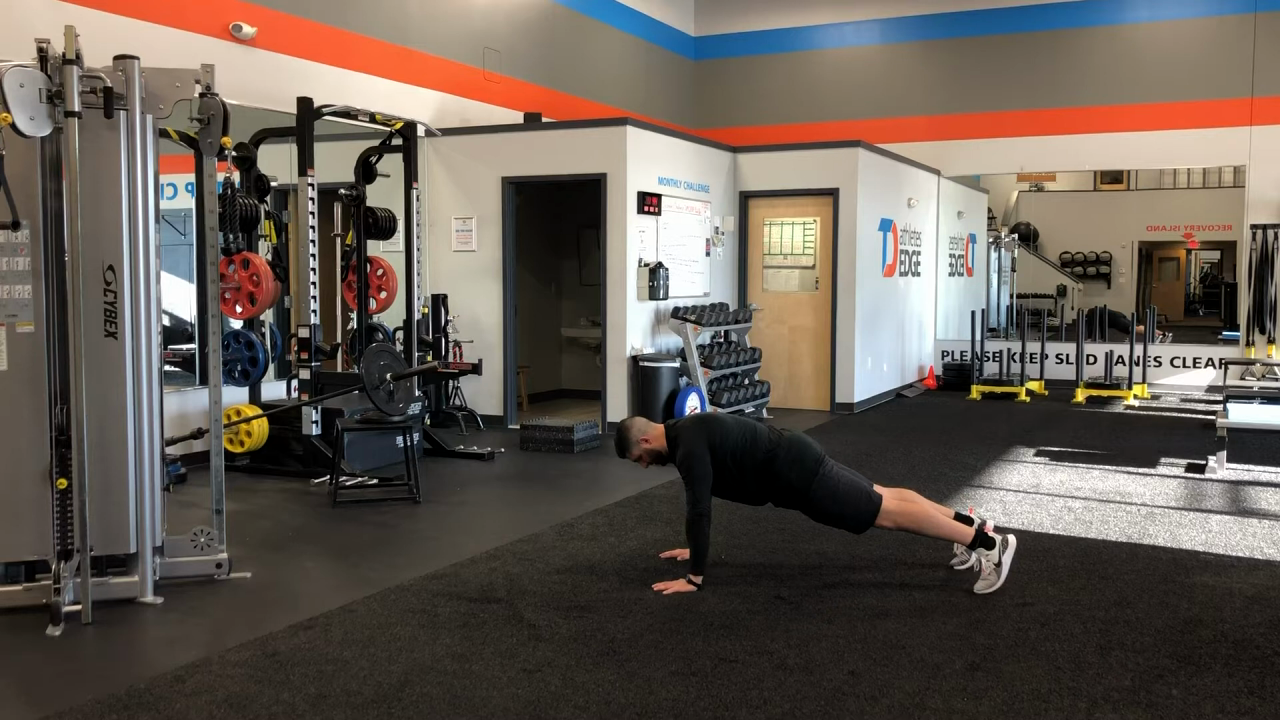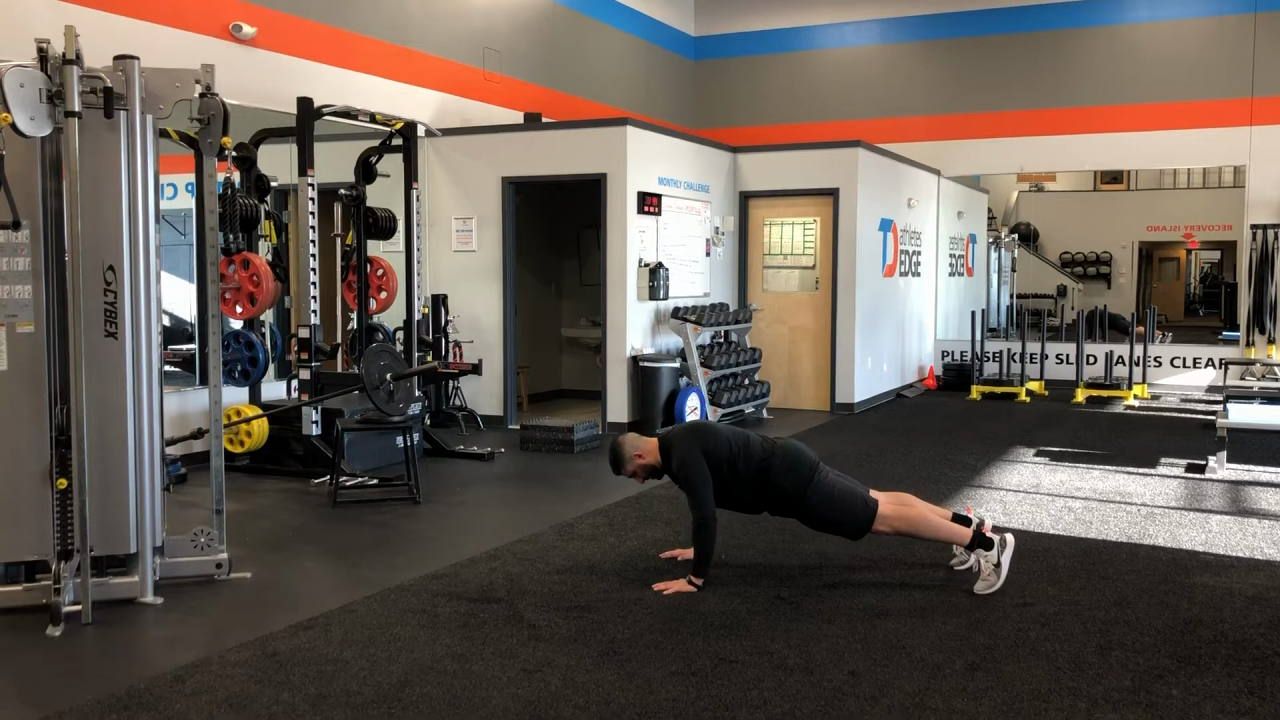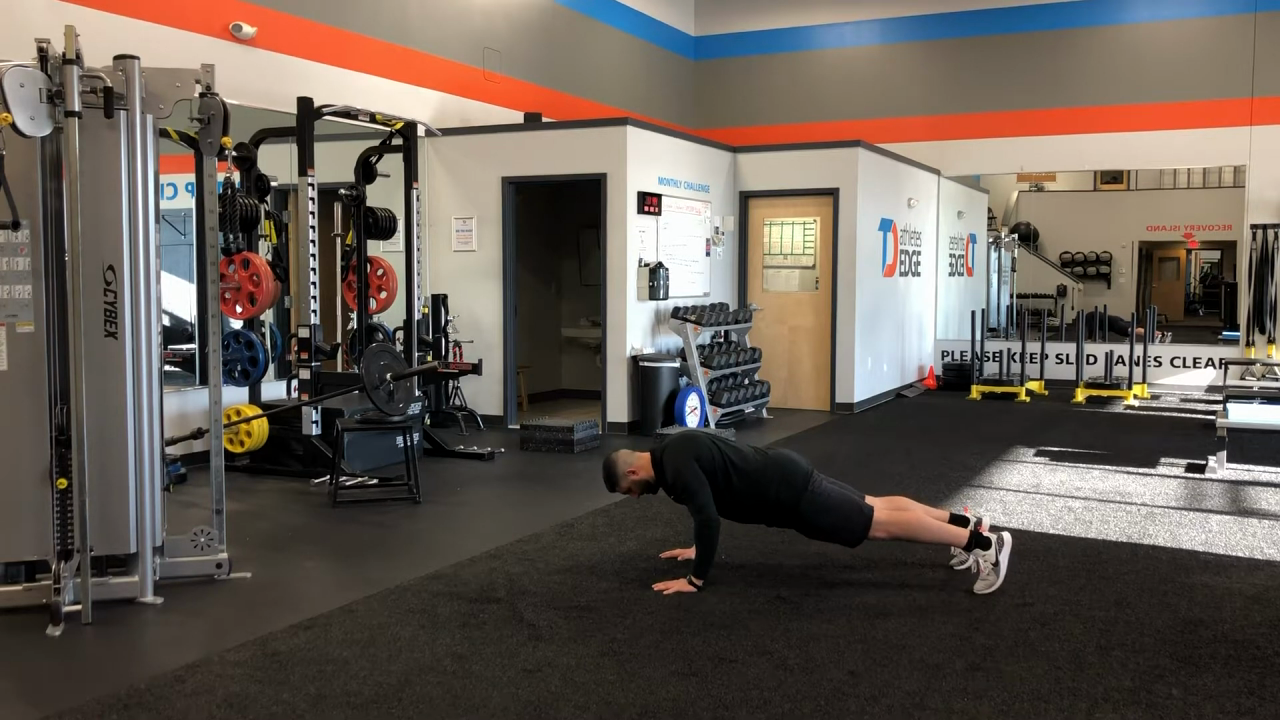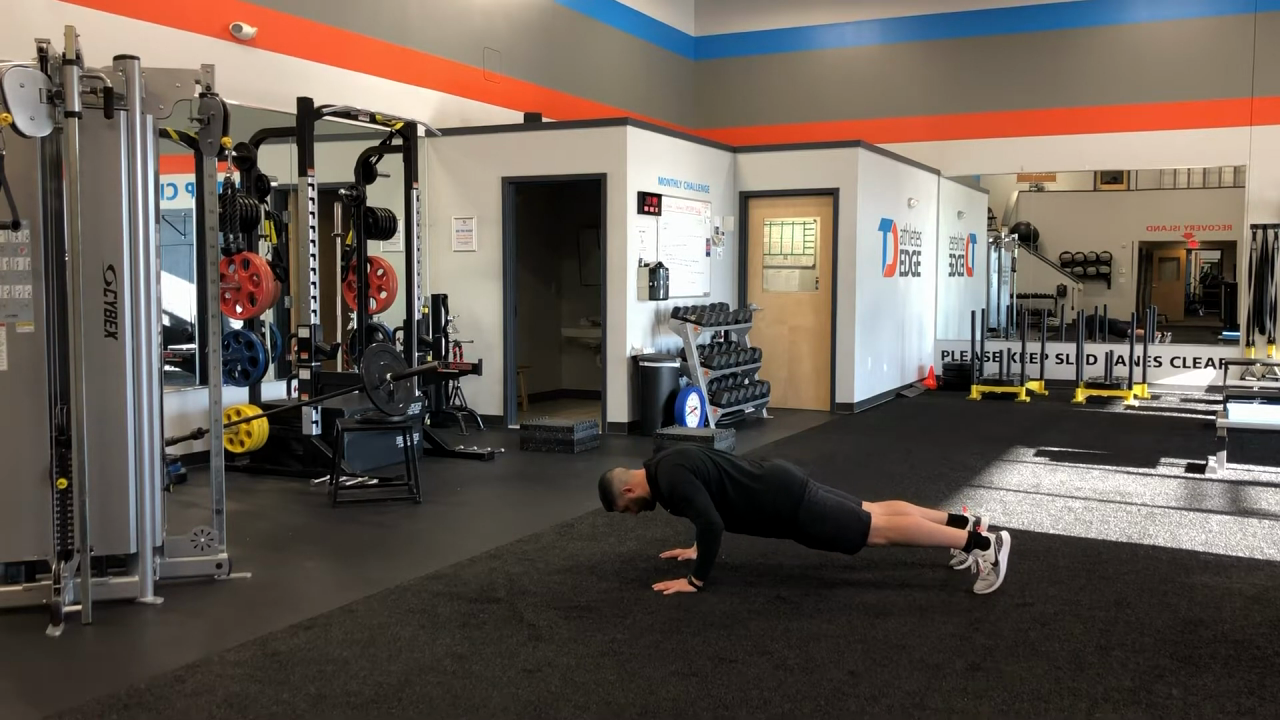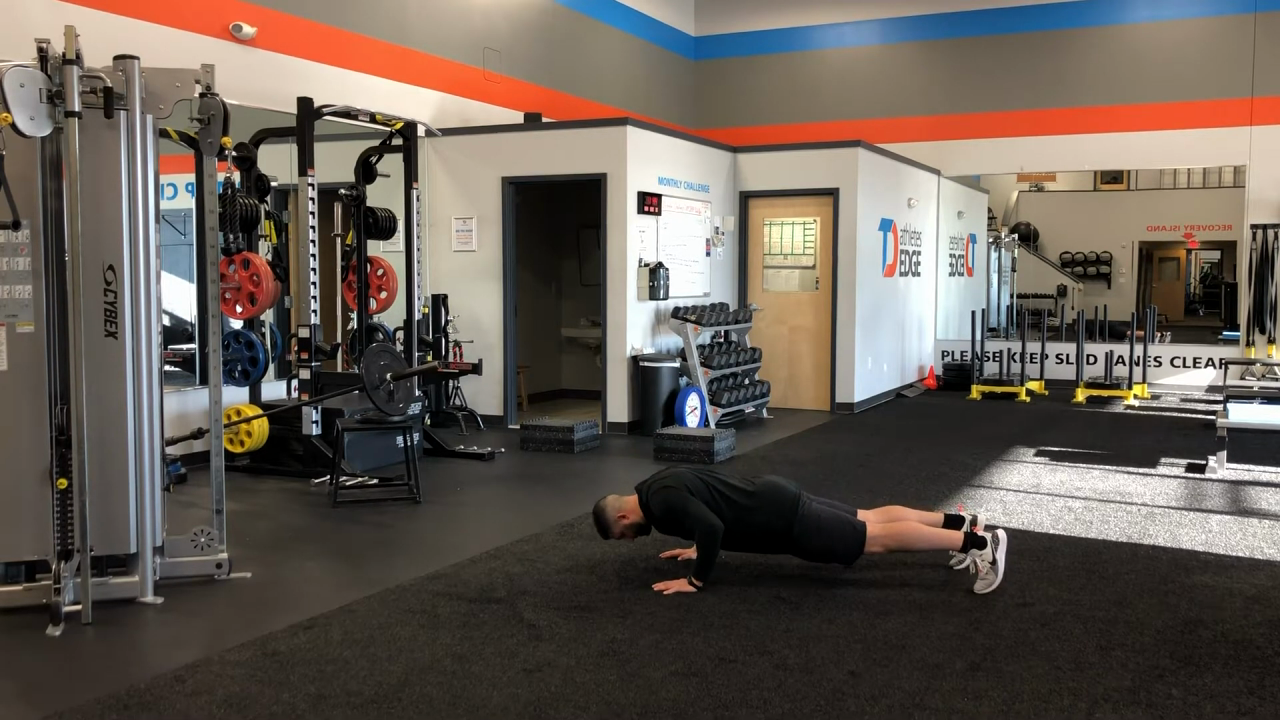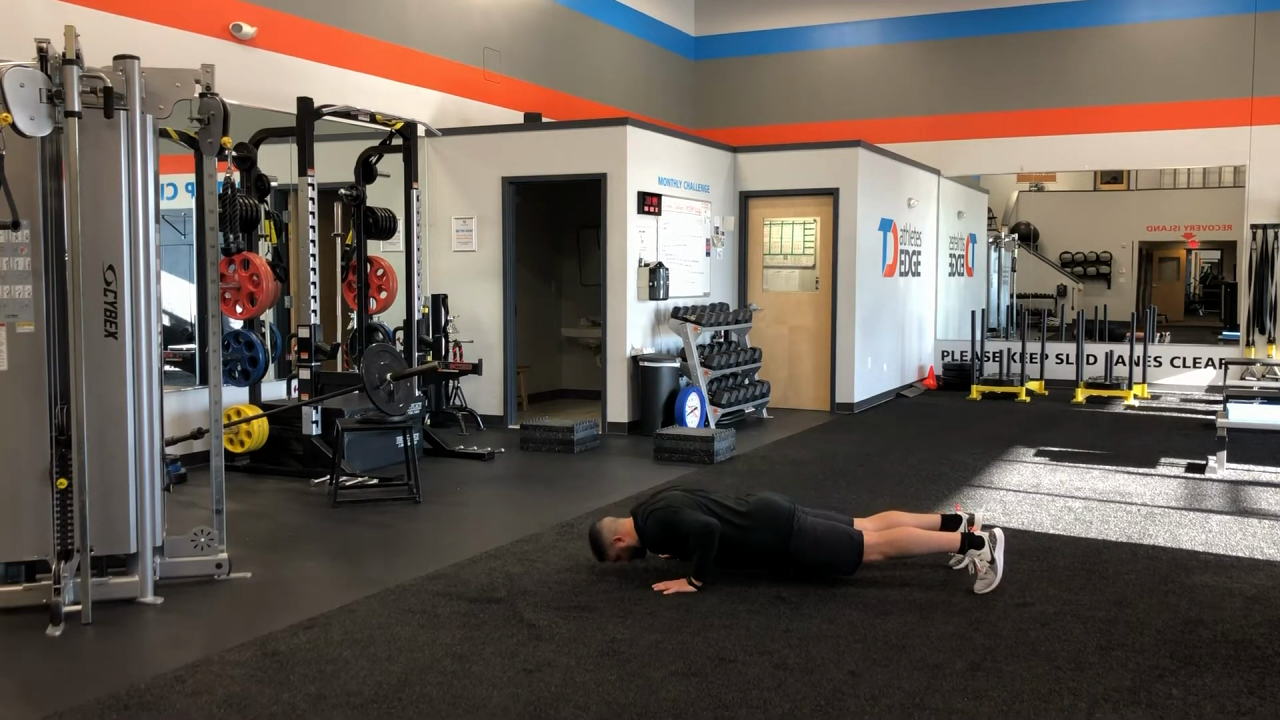
dt=0.7s
person 1, frame 1
left shoulder: (688, 446)
right shoulder: (687, 433)
left elbow: (699, 509)
right elbow: (701, 505)
left wrist: (694, 577)
right wrist: (695, 548)
left hip: (796, 473)
right hip: (794, 462)
left knee: (886, 513)
right knee: (882, 496)
left ankle: (989, 544)
right ankle: (969, 524)
person 1, frame 2
left shoulder: (682, 456)
right shoulder: (680, 442)
left elbow: (705, 514)
right elbow: (706, 508)
left wrist: (696, 579)
right wrist: (697, 548)
left hip: (792, 482)
right hip: (789, 467)
left knee: (883, 518)
right knee: (879, 501)
left ankle: (985, 543)
right ankle: (965, 523)
person 1, frame 3
left shoulder: (676, 466)
right shoulder: (674, 452)
left elbow: (708, 518)
right elbow: (710, 503)
left wrist: (696, 579)
right wrist: (698, 548)
left hip: (788, 492)
right hip: (785, 477)
left knee: (880, 524)
right knee: (876, 506)
left ankle: (983, 544)
right ankle: (963, 522)
person 1, frame 4
left shoulder: (672, 479)
right shoulder: (669, 465)
left elbow: (712, 523)
left wrist: (697, 579)
right wrist: (697, 549)
left hip: (786, 504)
right hip: (781, 484)
left knee: (879, 529)
right knee: (873, 512)
left ankle: (982, 543)
right ankle: (962, 522)
person 1, frame 5
left shoulder: (661, 502)
right shoulder: (662, 485)
left elbow: (712, 527)
left wrist: (697, 580)
right wrist: (698, 548)
left hip: (782, 519)
right hip: (775, 500)
left knee: (876, 538)
right knee: (869, 518)
left ankle: (980, 543)
right ankle: (959, 522)
person 1, frame 6
left shoulder: (657, 523)
right shoulder: (658, 505)
left elbow: (708, 528)
left wrist: (695, 580)
right wrist: (689, 548)
left hip: (777, 536)
right hip: (769, 513)
left knee: (875, 547)
right knee: (867, 526)
left ankle: (976, 542)
right ankle: (957, 522)
